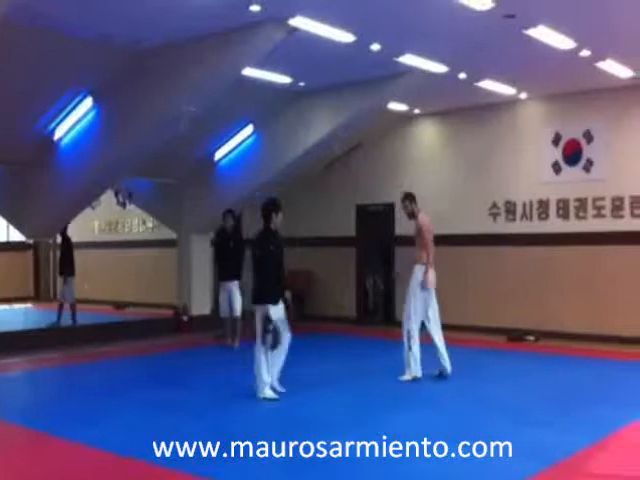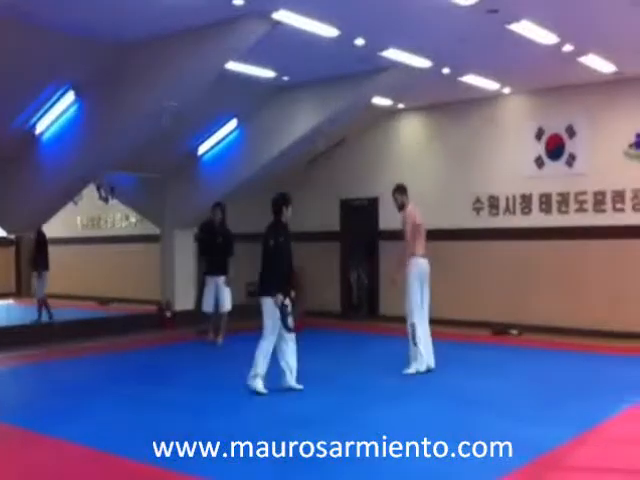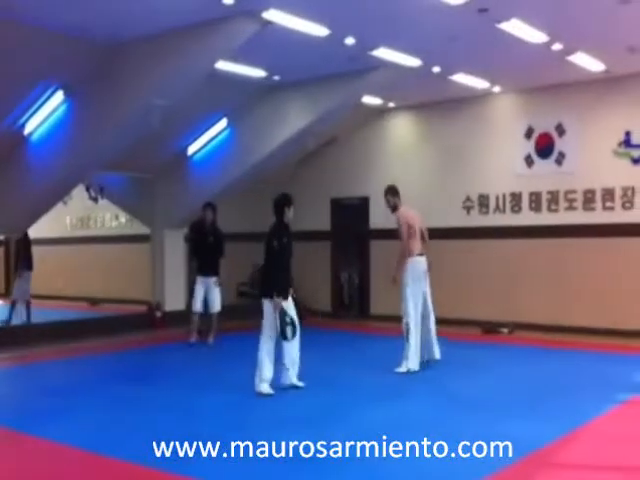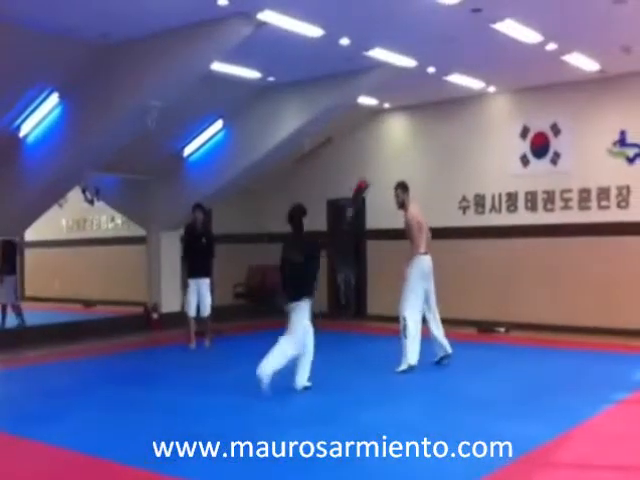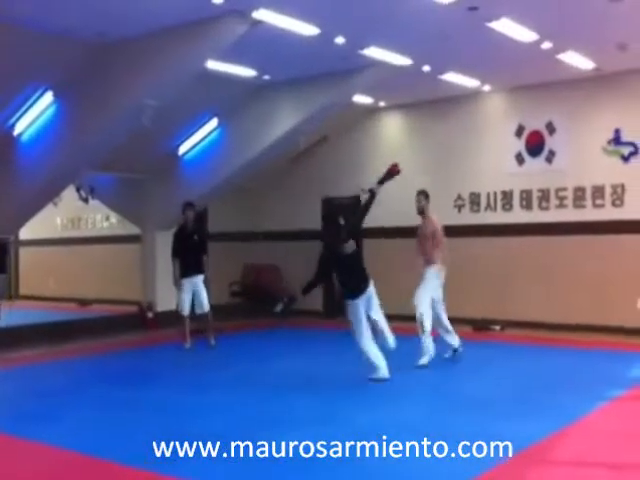
dt=0.4s
person 1, frame 1
left shoulder: (275, 237)
right shoulder: (262, 240)
right elbow: (260, 274)
left wrist: (284, 289)
right wrist: (264, 304)
left hip: (276, 299)
right hip: (266, 301)
left knee: (283, 337)
right knee: (265, 343)
left ankle: (271, 377)
right ankle: (263, 386)
person 1, frame 2
left shoulder: (284, 231)
right shoulder: (272, 233)
right elbow: (269, 265)
left wrist: (291, 288)
right wrist: (277, 293)
left hip: (283, 293)
right hip: (271, 294)
left knee: (287, 335)
right knee: (270, 336)
left ankle: (289, 379)
right ankle: (256, 378)
person 1, frame 3
left shoulder: (284, 232)
right shoulder: (276, 234)
right elbow: (272, 267)
right wrist: (276, 296)
left hip: (283, 293)
right hip: (273, 295)
left knee: (292, 333)
right knee: (269, 337)
left ankle: (290, 376)
right ankle: (262, 382)
person 1, frame 4
left shoulder: (290, 243)
right shoulder: (307, 242)
left elbow: (284, 271)
left hip: (292, 298)
right hip: (301, 299)
left knee: (307, 336)
right knee: (294, 341)
left ankle: (301, 380)
right ankle: (266, 370)
person 1, frame 5
left shoulder: (330, 247)
right shoulder: (352, 231)
left elbow: (319, 277)
right elbow: (362, 212)
left wrist: (300, 293)
right wrist: (373, 193)
left hip: (353, 294)
right hip: (366, 285)
left knee: (362, 333)
right knee: (375, 313)
left ankle: (381, 369)
right ankle: (389, 338)
person 2, frame 1
left shoulder: (421, 220)
right shoulder: (420, 221)
left elbow: (430, 248)
left wrist: (426, 274)
left hip: (422, 272)
right hip: (422, 272)
left knee: (411, 320)
right knee: (432, 319)
left ankle: (413, 369)
right ankle: (445, 366)
person 2, frame 2
left shoulder: (407, 214)
right shoulder: (415, 212)
left elbow: (408, 244)
left wrist: (400, 271)
left hip: (415, 264)
right hip: (424, 262)
left knee: (414, 314)
right knee: (422, 314)
left ankle: (418, 363)
right ankle: (427, 361)
person 2, frame 3
left shoulder: (400, 215)
right shoulder: (412, 212)
left elbow: (405, 245)
right elbow: (425, 235)
left wrist: (398, 270)
left hip: (413, 263)
right hip: (422, 261)
left knee: (410, 313)
right knee: (425, 310)
left ankle: (410, 362)
right ankle: (432, 352)
person 2, frame 4
left shoulder: (410, 214)
right shoulder: (414, 210)
left elbow: (417, 242)
right elbow: (427, 234)
left wrist: (408, 266)
left hip: (419, 262)
right hip: (425, 260)
left knee: (407, 309)
right knee: (429, 308)
left ankle: (410, 358)
right ankle: (443, 349)
person 2, frame 5
left shoulder: (432, 223)
right shoulder: (421, 225)
left elbow: (441, 245)
left wrist: (440, 265)
left hip: (436, 270)
right hip: (428, 270)
left knee: (420, 302)
right knee: (437, 311)
left ankle: (428, 350)
right ankle: (455, 344)
person 3, frame 1
left shoulder: (238, 239)
right shoulder: (220, 239)
left elbow: (241, 261)
right elbow: (218, 262)
left wrist: (240, 279)
right wrist: (219, 280)
left hip: (235, 280)
right hip: (223, 280)
left knee: (237, 311)
right knee: (225, 312)
left ankle: (237, 339)
right ankle: (229, 338)
person 3, frame 2
left shoulder: (226, 234)
right shoulder: (206, 233)
left elbow: (229, 256)
right elbow: (203, 256)
left wrist: (227, 275)
right wrist: (204, 274)
left hip: (222, 275)
right hip: (210, 275)
left knee: (223, 307)
right knee: (208, 307)
left ankle: (221, 335)
right ankle: (211, 333)
person 3, frame 3
left shoulder: (217, 233)
right shoulder: (197, 232)
left elbow: (220, 256)
right elbow: (194, 256)
left wrist: (219, 275)
right wrist: (195, 273)
left hip: (213, 276)
right hip: (200, 275)
left knee: (214, 308)
right knee: (196, 307)
left ankle: (212, 335)
right ankle: (193, 334)
person 3, frame 4
left shoulder: (208, 235)
right shoulder: (188, 235)
left elbow: (211, 258)
right elbow: (185, 259)
left wrist: (211, 276)
right wrist: (186, 278)
left hip: (204, 278)
right hip: (192, 278)
left knee: (206, 311)
right knee: (191, 311)
left ankle: (207, 337)
right ankle: (192, 340)
person 3, frame 5
left shoulder: (200, 232)
right shoulder: (178, 234)
left elbow: (204, 255)
right elbow: (175, 257)
left wrist: (205, 273)
right wrist: (176, 277)
left hip: (198, 276)
right hip: (185, 277)
left knee: (205, 307)
right knee: (185, 310)
left ankle: (211, 335)
right ankle: (187, 339)
